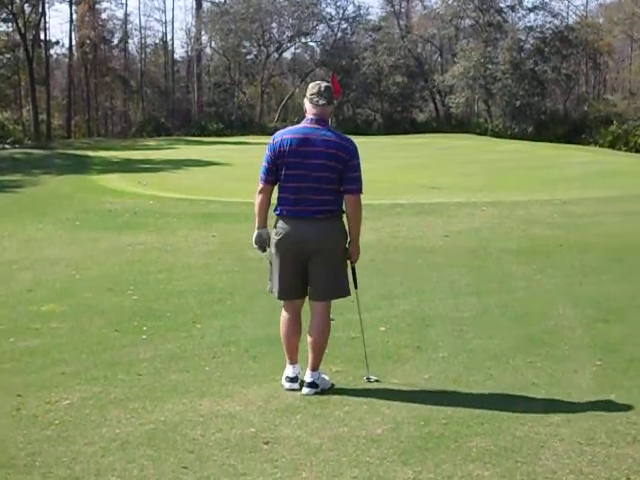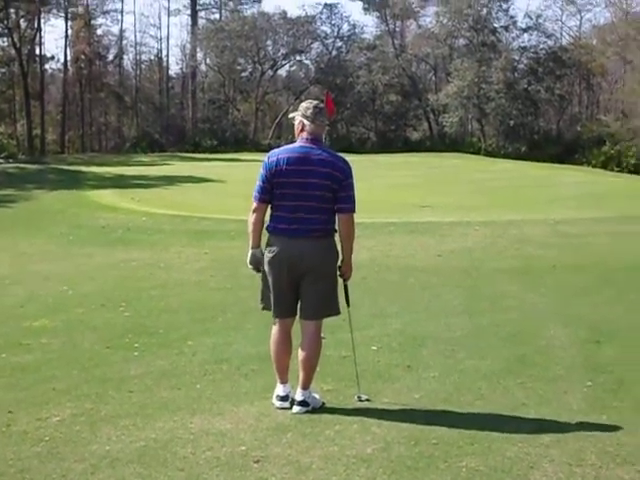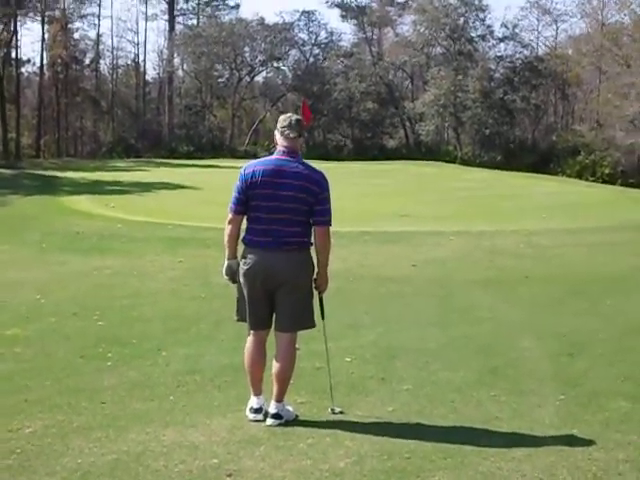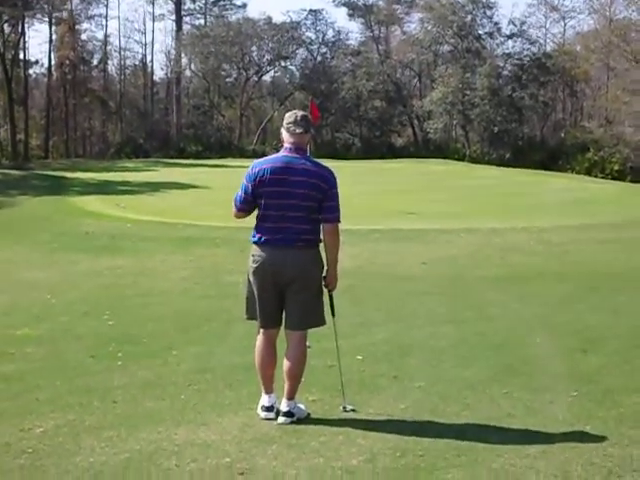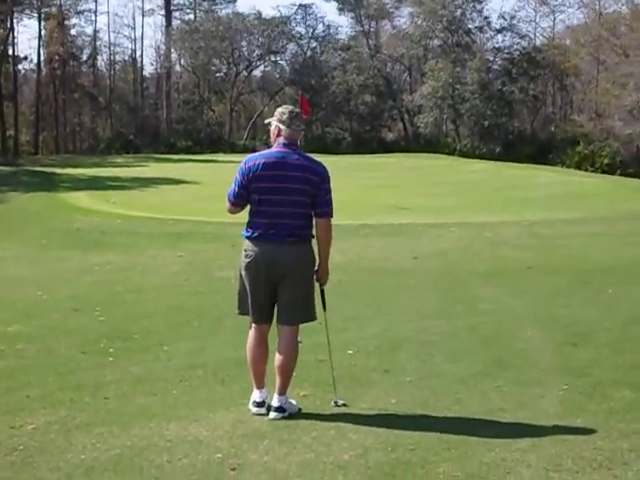
dt=1s
person 1, frame 1
left shoulder: (281, 139)
right shoulder: (345, 145)
left elbow: (264, 189)
right elbow: (352, 200)
left wrist: (261, 227)
right wrist: (354, 241)
left hip: (288, 230)
right hip: (327, 233)
left knee: (291, 306)
right knee: (321, 307)
left ankle: (291, 371)
right ankle: (313, 376)
person 1, frame 2
left shoulder: (275, 158)
right shoulder: (339, 165)
left elbow: (258, 210)
right elbow: (345, 219)
left wrist: (254, 248)
right wrist: (347, 258)
left hip: (280, 248)
right hip: (319, 251)
left knee: (281, 323)
right knee: (312, 325)
left ankle: (282, 390)
right ankle: (303, 395)
person 1, frame 3
left shoulder: (251, 170)
right shoulder: (316, 178)
left elbow: (233, 220)
right elbow: (321, 232)
left wrist: (230, 258)
right wrist: (323, 271)
left hip: (255, 260)
right hip: (294, 263)
left knee: (256, 334)
right knee: (286, 338)
left ankle: (255, 402)
right ankle: (277, 407)
person 1, frame 4
left shoulder: (259, 168)
right shoulder: (323, 174)
left elbow: (239, 211)
right elbow: (330, 228)
right wrist: (332, 269)
left hip: (265, 257)
right hip: (303, 260)
left knee: (266, 332)
right knee: (297, 335)
left ankle: (267, 400)
right ankle: (289, 405)
person 1, frame 5
left shoulder: (252, 163)
right shoulder: (317, 170)
left elbow: (233, 206)
right elbow: (323, 223)
right wrist: (323, 263)
left hip: (258, 252)
right hip: (296, 255)
left knee: (258, 327)
right knee: (288, 330)
left ankle: (258, 396)
right ankle: (280, 400)
